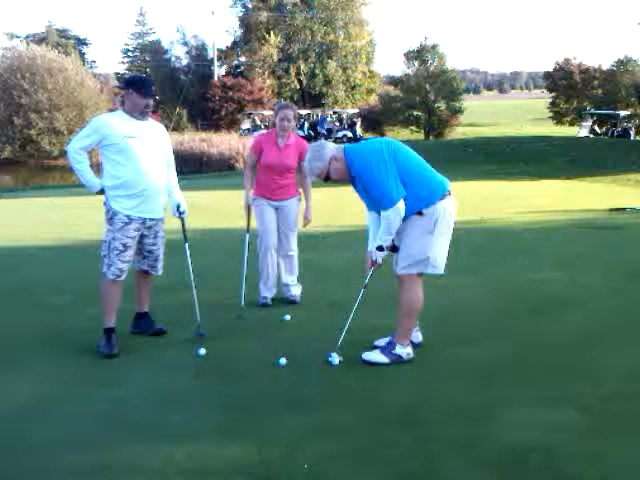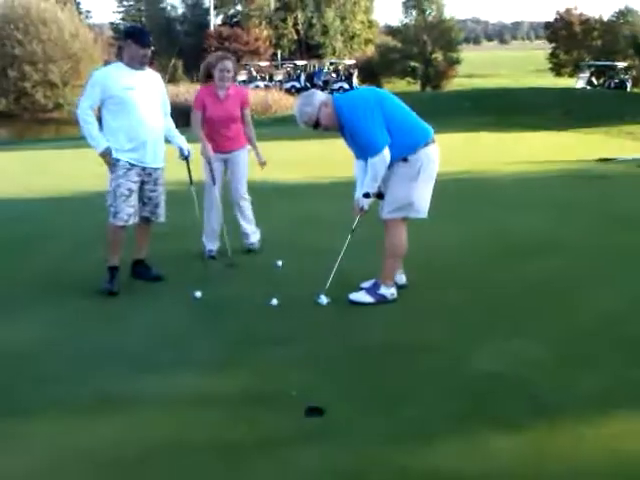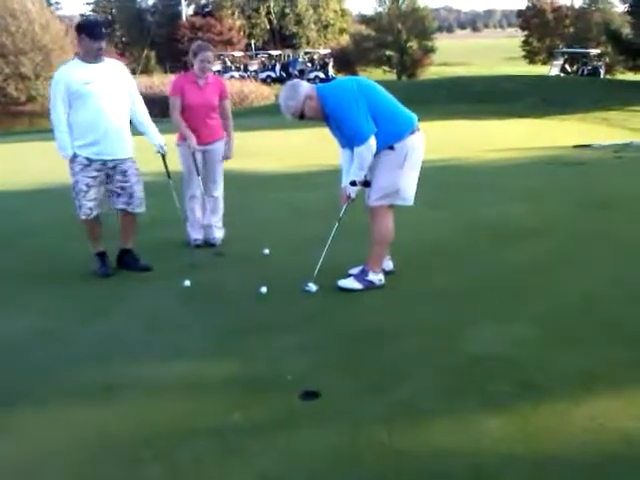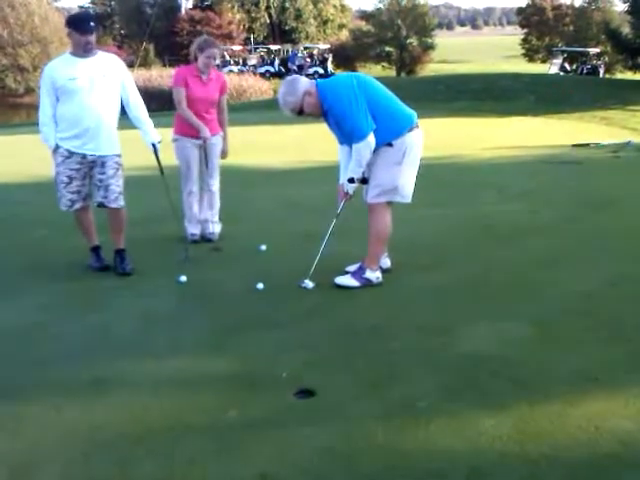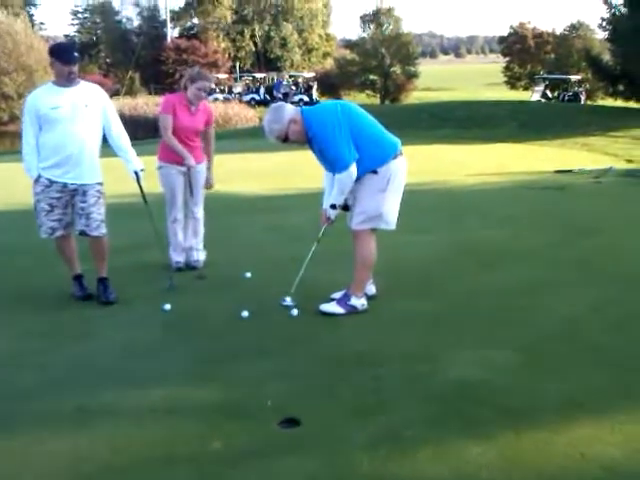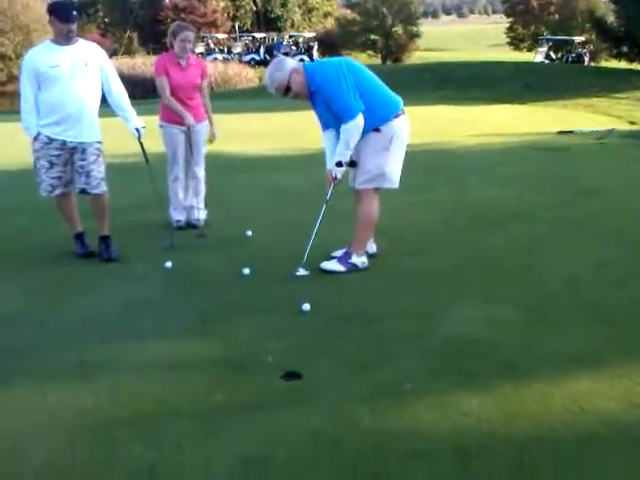
dt=0.7s
person 1, frame 1
left shoulder: (159, 129)
right shoulder: (106, 123)
left elbow: (169, 167)
right elbow: (74, 149)
left wrist: (177, 197)
right wrist: (94, 184)
left hip: (155, 212)
right hip: (123, 212)
left knee: (148, 267)
right knee: (114, 271)
left ankle: (141, 318)
right ankle: (109, 332)
person 1, frame 2
left shoulder: (155, 78)
right shoulder: (105, 76)
left elbow: (164, 116)
right elbow: (84, 111)
left wrist: (179, 140)
right wrist: (101, 146)
left hip: (154, 161)
right hip: (124, 160)
left knee: (148, 215)
right knee: (120, 217)
left ankle: (140, 263)
right ankle: (112, 272)
person 1, frame 3
left shoulder: (119, 69)
right shoulder: (65, 75)
left elbow: (136, 107)
right elbow: (59, 117)
left wrist: (154, 136)
right wrist: (68, 152)
left hip: (122, 154)
right hip: (86, 156)
left knee: (133, 205)
right knee: (90, 210)
left ankle: (126, 255)
right ankle: (101, 257)
person 1, frame 4
left shoulder: (113, 63)
right shoulder: (54, 69)
left elbow: (133, 101)
right elbow: (46, 112)
left wrist: (149, 132)
right wrist: (52, 144)
left hip: (107, 148)
right hip: (70, 150)
left knee: (114, 202)
right knee: (78, 204)
left ankle: (120, 252)
right ankle: (95, 250)
person 1, frame 5
left shoulder: (95, 93)
right shoulder: (36, 99)
left elbow: (115, 130)
right elbow: (29, 140)
left wrist: (132, 161)
right wrist: (34, 174)
left hip: (88, 178)
right hip: (51, 179)
left knee: (97, 230)
right knee: (60, 232)
left ankle: (103, 281)
right ankle: (77, 278)
person 1, frame 6
left shoulder: (94, 51)
right shoulder: (34, 57)
left elbow: (114, 88)
right elbow: (28, 99)
left wrist: (132, 119)
right wrist: (32, 132)
left hip: (88, 135)
right hip: (51, 137)
left knee: (98, 189)
right knee: (61, 190)
left ankle: (104, 238)
right ankle: (78, 236)
person 2, frame 1
left shoulder: (366, 159)
right shoulder: (356, 166)
left elbow: (394, 207)
right elbow: (375, 208)
left wrist: (381, 246)
right wrist: (372, 247)
left hip: (431, 207)
right hip: (417, 210)
left knee: (408, 274)
right knee: (405, 272)
left ankle: (401, 346)
right ankle: (410, 331)
person 2, frame 2
left shoulder: (354, 108)
right shoulder: (345, 116)
left elbow: (379, 155)
right elbow: (363, 156)
left wrist: (367, 193)
right wrist: (360, 194)
left hip: (415, 155)
right hip: (403, 157)
left knee: (394, 219)
right knee: (392, 217)
left ankle: (385, 287)
right ankle: (395, 275)
person 2, frame 3
left shoulder: (339, 98)
right shoulder: (329, 104)
left elbow: (366, 144)
right elbow: (348, 145)
left wrist: (354, 182)
right wrist: (346, 183)
left hip: (400, 142)
right hip: (388, 145)
left knee: (380, 205)
right knee: (378, 204)
left ankle: (373, 273)
right ankle: (382, 260)
person 2, frame 4
left shoulder: (338, 93)
right shoulder: (328, 100)
left elbow: (364, 140)
right elbow: (346, 141)
left wrist: (352, 179)
right wrist: (344, 180)
left hip: (399, 139)
right hip: (387, 141)
left knee: (378, 203)
right knee: (376, 201)
left ankle: (371, 270)
right ankle: (379, 258)
person 2, frame 5
left shoulder: (323, 122)
right shoulder: (314, 126)
left elbow: (346, 170)
right elbow: (333, 167)
left wrist: (334, 205)
right wrist: (327, 204)
left hip: (383, 167)
right hip: (372, 169)
left knee: (363, 230)
right knee: (361, 228)
left ankle: (356, 297)
right ankle: (365, 285)
person 2, frame 6
left shoulder: (328, 75)
right shoulder: (315, 88)
left elbow: (354, 121)
right elbow: (329, 127)
left wrist: (340, 162)
right wrist: (331, 165)
left hip: (386, 126)
right hip: (371, 129)
left knee: (366, 189)
right knee: (361, 188)
left ankle: (356, 255)
right ankle: (365, 244)
person 3, frame 1
left shoulder: (301, 145)
right shoulder: (261, 140)
left elbow: (305, 177)
right elbow: (249, 168)
left wrist: (308, 206)
right wrist: (248, 193)
left hip: (289, 200)
right hip: (263, 199)
left knee: (288, 246)
right knee: (267, 244)
left ankle: (291, 288)
right ankle: (266, 292)
person 3, frame 2
left shoulder: (241, 93)
right shoulder: (202, 94)
left elbow: (247, 125)
right elbow: (196, 125)
left wrist: (257, 151)
right wrist: (205, 144)
left hip: (238, 150)
right hip: (212, 152)
left knee: (240, 193)
right knee: (212, 197)
left ankle: (251, 236)
right ankle: (211, 243)
person 3, frame 3
left shoulder: (219, 83)
right shoulder: (180, 81)
left elbow: (227, 116)
right elbow: (174, 114)
left wrist: (230, 143)
right wrist: (188, 135)
left hip: (215, 143)
right hip: (189, 143)
left knee: (214, 188)
right knee: (193, 189)
left ankle: (214, 231)
right ankle: (195, 233)
person 3, frame 4
left shoulder: (220, 79)
right shoulder: (182, 73)
left elbow: (222, 111)
right elbow: (181, 107)
left wrist: (225, 139)
right wrist: (201, 127)
left hip: (213, 136)
right hip: (186, 137)
left knee: (211, 183)
right knee: (190, 184)
left ankle: (210, 226)
right ankle: (192, 228)
person 3, frame 5
left shoulder: (206, 110)
right shoulder: (170, 101)
left elbow: (209, 142)
right elbow: (166, 134)
left wrist: (209, 171)
right wrist: (185, 155)
left hip: (197, 164)
right hip: (170, 164)
left knee: (196, 209)
right knee: (175, 210)
left ankle: (195, 253)
right ankle: (177, 255)
person 3, frame 6
left shoulder: (200, 64)
right shoulder: (162, 62)
left elbow: (204, 96)
right elbow: (165, 96)
left wrist: (211, 124)
right wrist: (184, 115)
left hip: (198, 123)
right hip: (172, 124)
left knee: (197, 168)
right knee: (176, 169)
left ankle: (196, 211)
right ankle: (178, 213)
